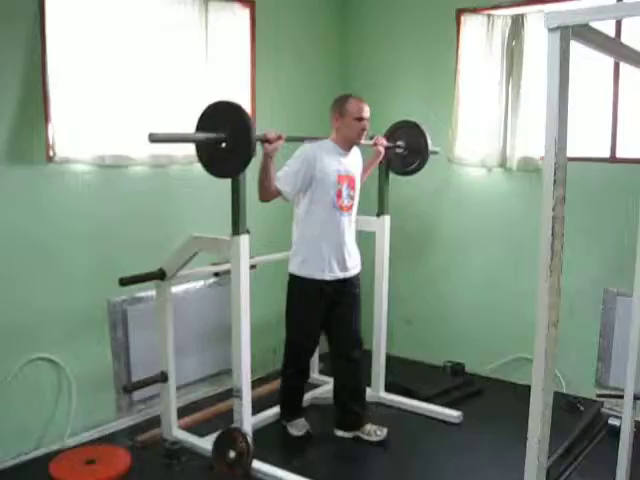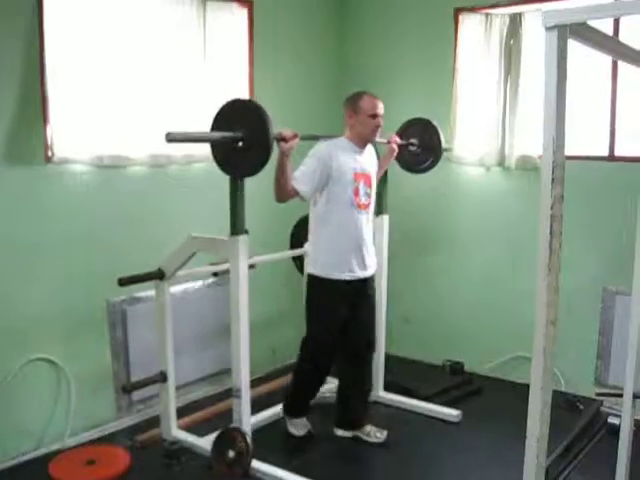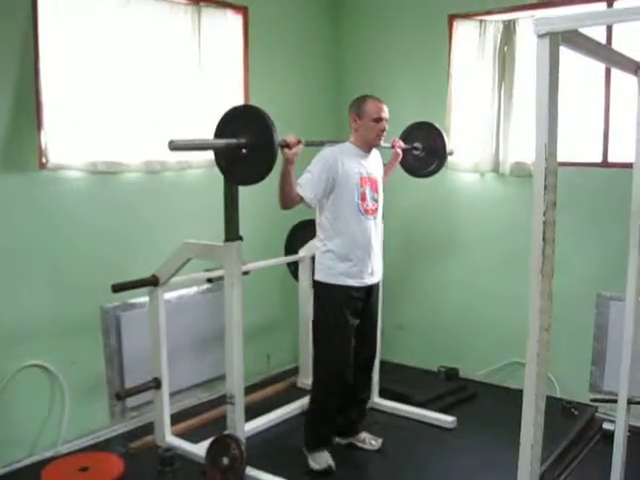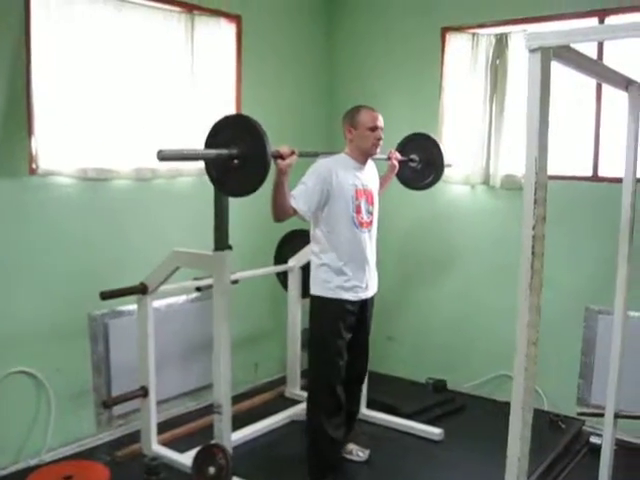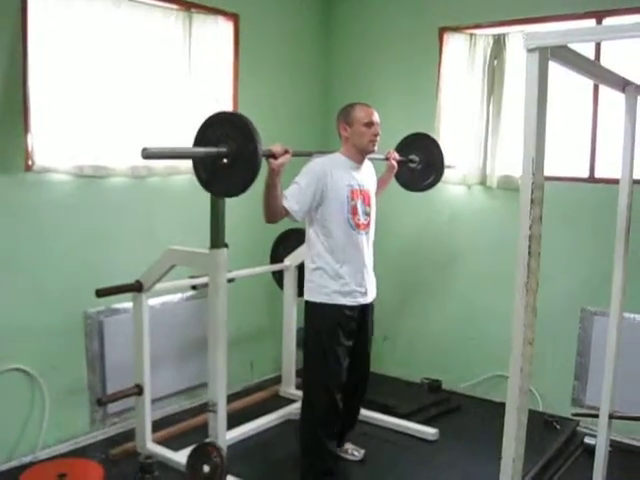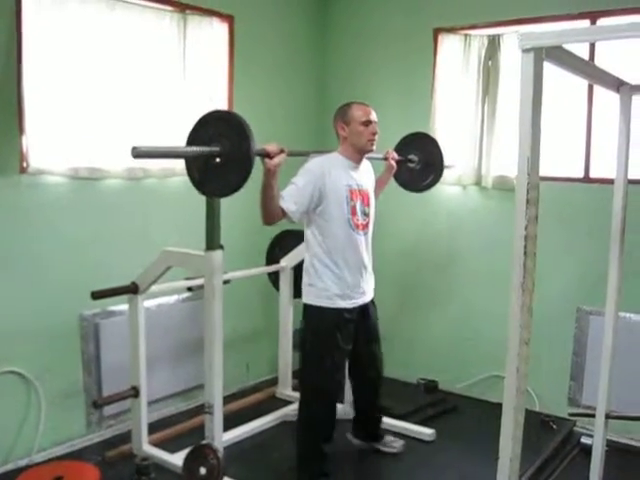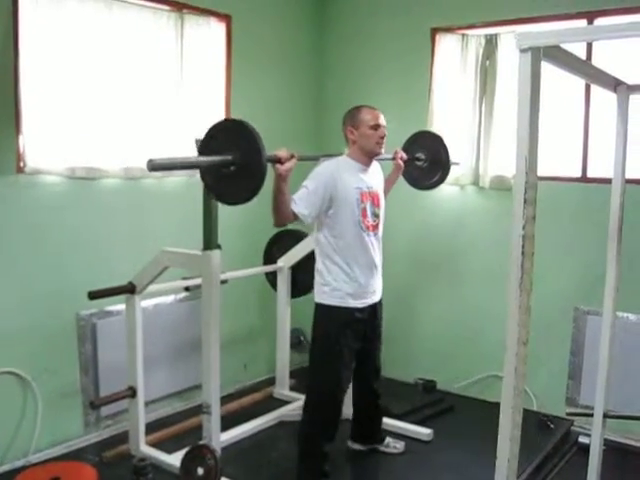
dt=0.3s
person 1, frame 1
left shoulder: (354, 155)
right shoulder: (311, 155)
right elbow: (267, 193)
left wrist: (376, 157)
right wrist: (268, 156)
left hip: (347, 271)
right hip: (311, 273)
left knee: (349, 350)
right knee: (300, 349)
left ankle: (351, 421)
right ankle: (291, 413)
person 1, frame 2
left shoulder: (369, 154)
right shoulder: (327, 153)
right elbow: (284, 194)
left wrist: (390, 156)
right wrist: (284, 155)
left hip: (363, 271)
right hip: (329, 272)
left knee: (360, 351)
right knee: (320, 351)
left ankle: (352, 420)
right ankle: (294, 409)
person 1, frame 3
left shoulder: (374, 158)
right shoulder: (332, 158)
right elbow: (288, 201)
left wrist: (395, 160)
right wrist: (288, 162)
left hip: (369, 276)
right hip: (336, 279)
left knee: (362, 361)
right knee: (334, 365)
left ankle: (349, 427)
right ankle: (317, 442)
person 1, frame 4
left shoulder: (370, 170)
right shoulder: (327, 170)
right elbow: (282, 213)
left wrist: (391, 172)
right wrist: (281, 174)
left hip: (364, 289)
right hip: (332, 292)
left knee: (354, 375)
right knee: (327, 382)
left ankle: (340, 439)
person 1, frame 5
left shoulder: (368, 169)
right shoulder: (321, 170)
right elbow: (274, 214)
left wrist: (390, 172)
right wrist: (274, 173)
left hip: (364, 293)
right hip: (329, 298)
left knee: (358, 376)
right knee: (324, 387)
left ankle: (338, 439)
person 1, frame 6
left shoulder: (365, 170)
right shoulder: (319, 170)
right elbow: (272, 216)
left wrist: (389, 172)
right wrist: (270, 174)
left hip: (363, 295)
right hip: (328, 300)
left knee: (371, 372)
right knee: (321, 389)
left ankle: (367, 431)
person 1, frame 7
left shoulder: (374, 171)
right shoulder: (329, 173)
right elbow: (284, 218)
left wrist: (397, 171)
right wrist: (281, 179)
left hip: (371, 294)
right hip: (338, 300)
left knee: (369, 374)
right knee: (327, 386)
left ankle: (367, 434)
